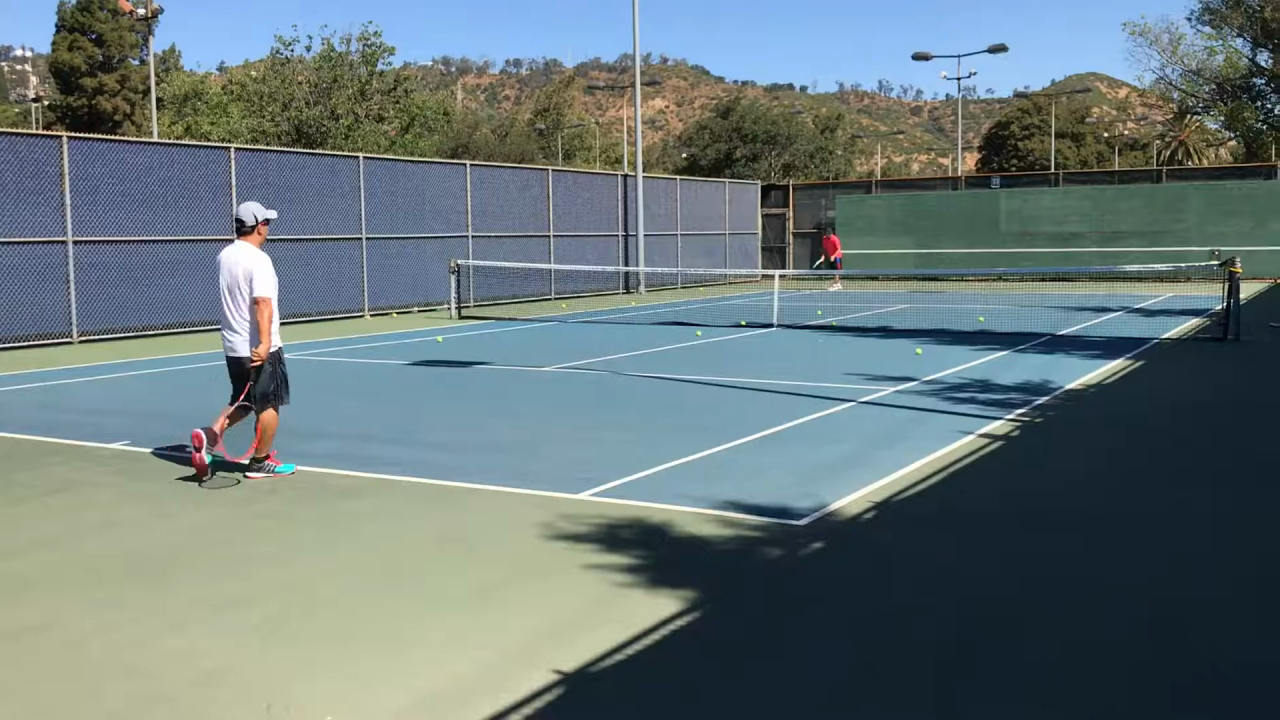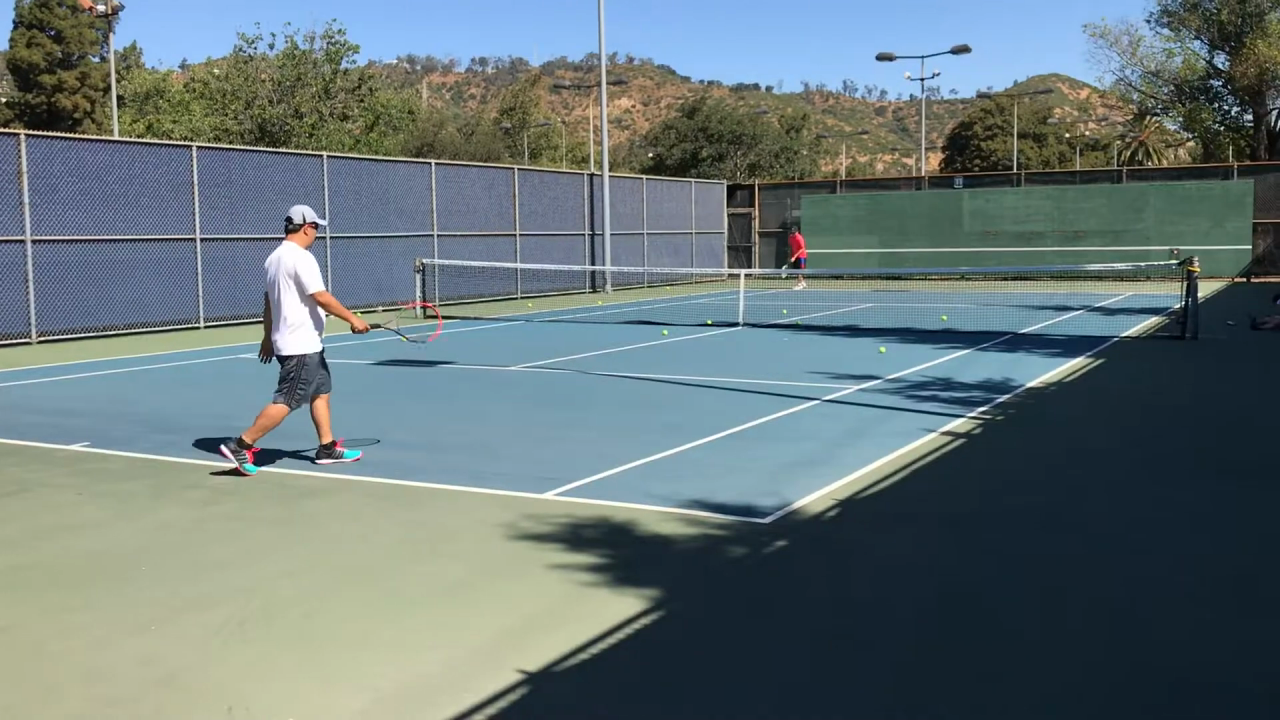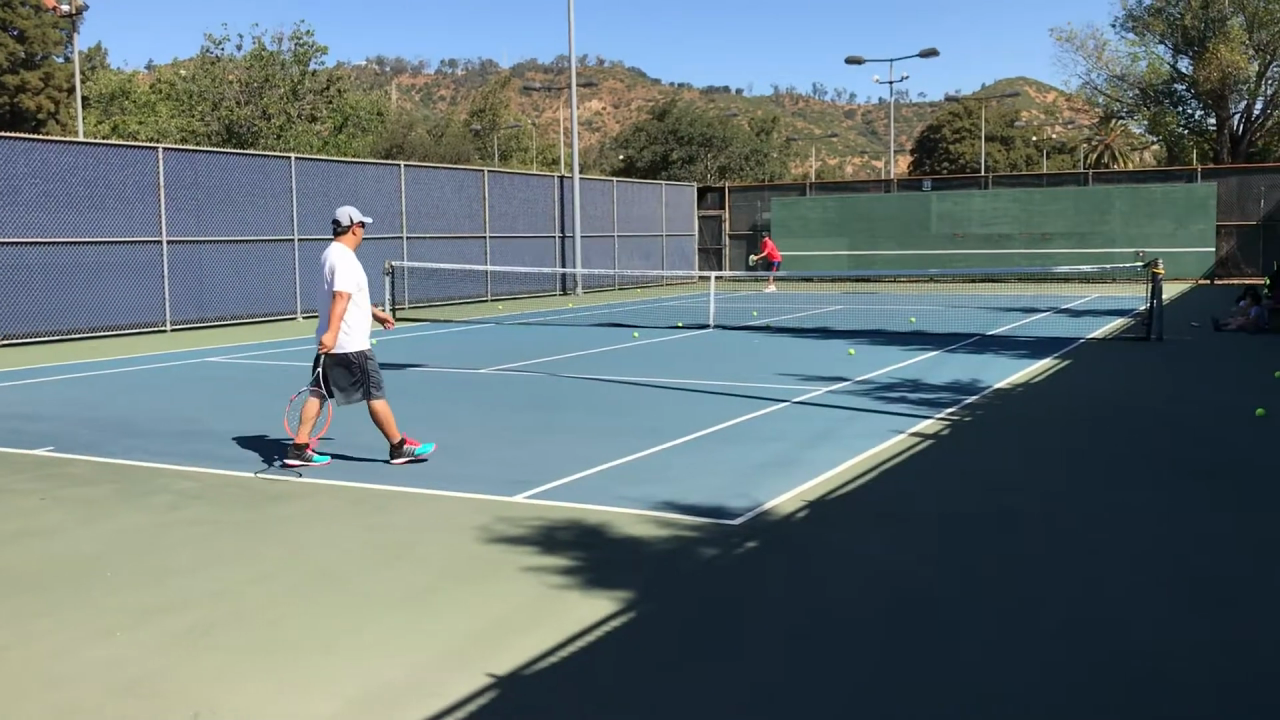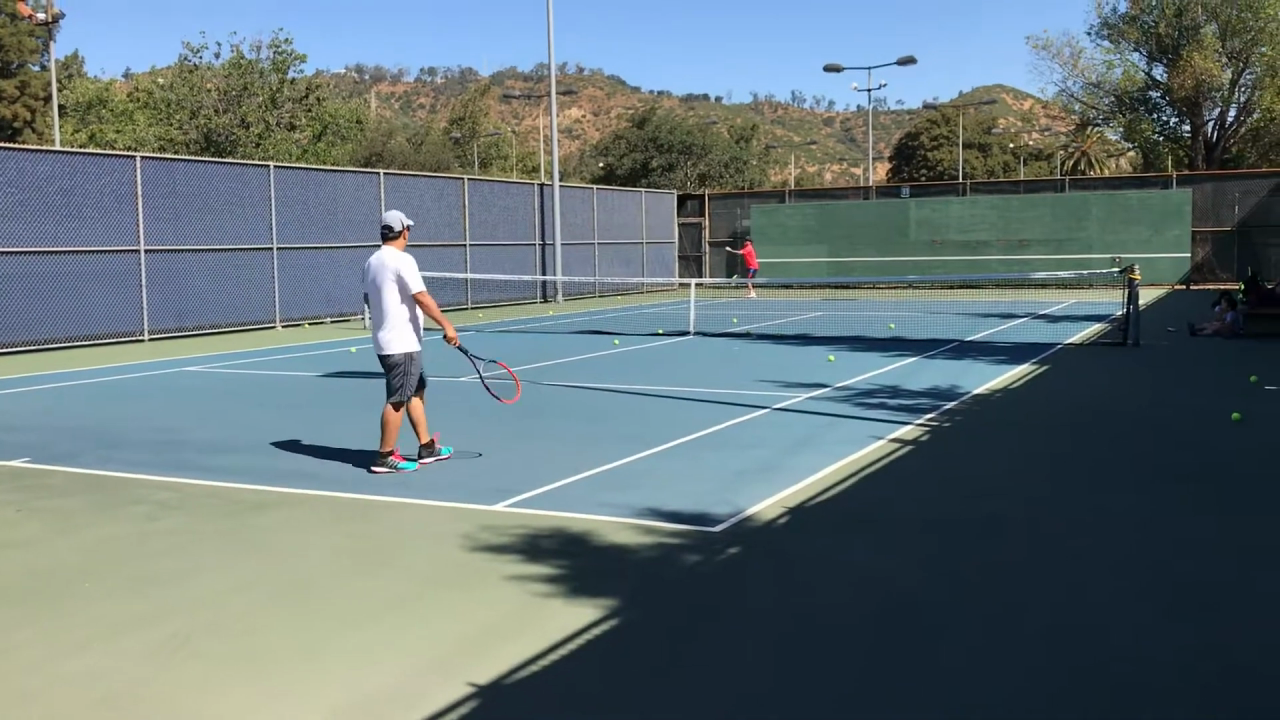
dt=0.5s
person 1, frame 1
left shoulder: (225, 256)
right shoulder: (258, 259)
right elbow: (263, 304)
right wrist: (265, 342)
left hip: (234, 345)
right hip: (259, 348)
left knee: (244, 402)
right knee: (271, 404)
left ankle: (207, 435)
right ankle: (261, 461)
person 1, frame 2
left shoulder: (275, 257)
right shoulder: (301, 257)
left elbow: (269, 300)
right elbow: (322, 297)
left wrist: (267, 336)
right wrist: (352, 318)
left hip: (292, 342)
right hip: (301, 344)
left knee: (320, 393)
right knee: (287, 400)
left ankle: (328, 448)
right ankle: (240, 445)
person 1, frame 3
left shoulder: (331, 254)
right shoulder: (344, 258)
right elbow: (341, 298)
left wrist: (376, 312)
right wrist: (331, 333)
left hip: (334, 342)
right hip: (350, 344)
left knee: (319, 393)
right knee: (374, 394)
left ankle: (299, 448)
right ankle: (400, 447)
person 1, frame 4
left shoulder: (372, 262)
right shoulder: (402, 260)
left elbow: (369, 298)
right elbow: (421, 297)
right wrist: (446, 325)
left hip: (385, 341)
right hip: (401, 344)
left knee: (416, 392)
right knee: (398, 399)
left ankle: (426, 447)
right ankle: (385, 457)
